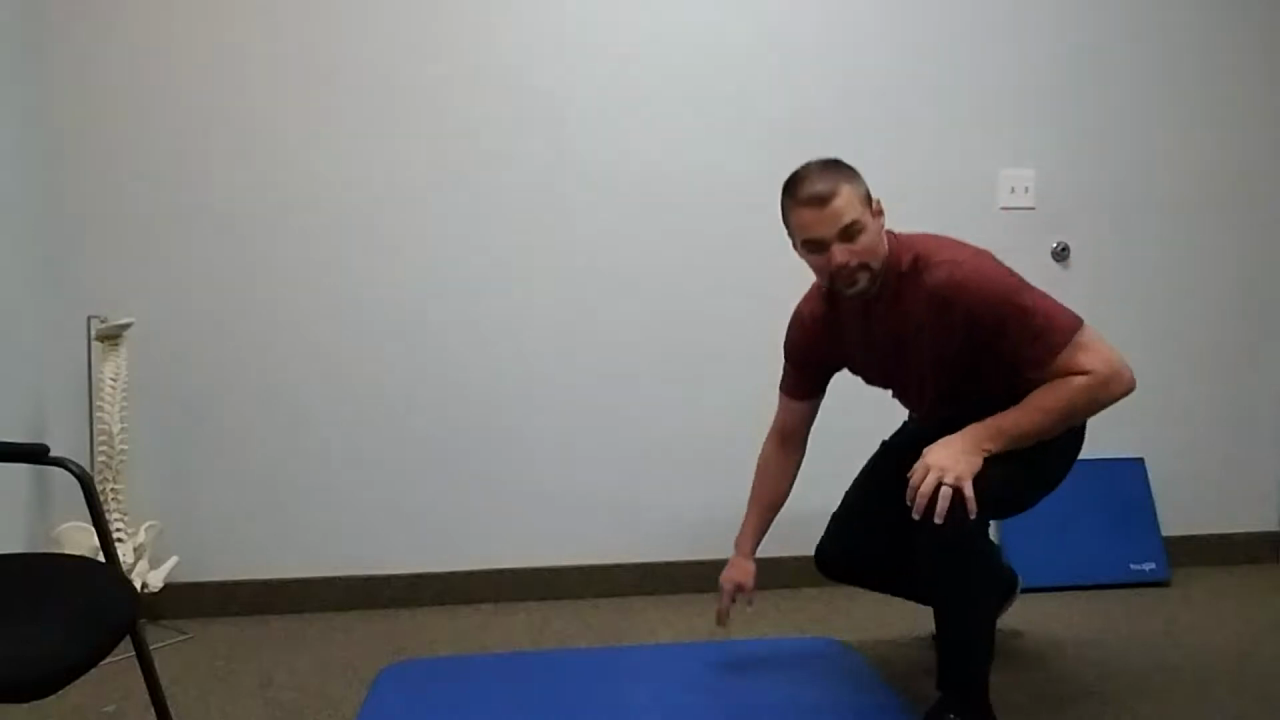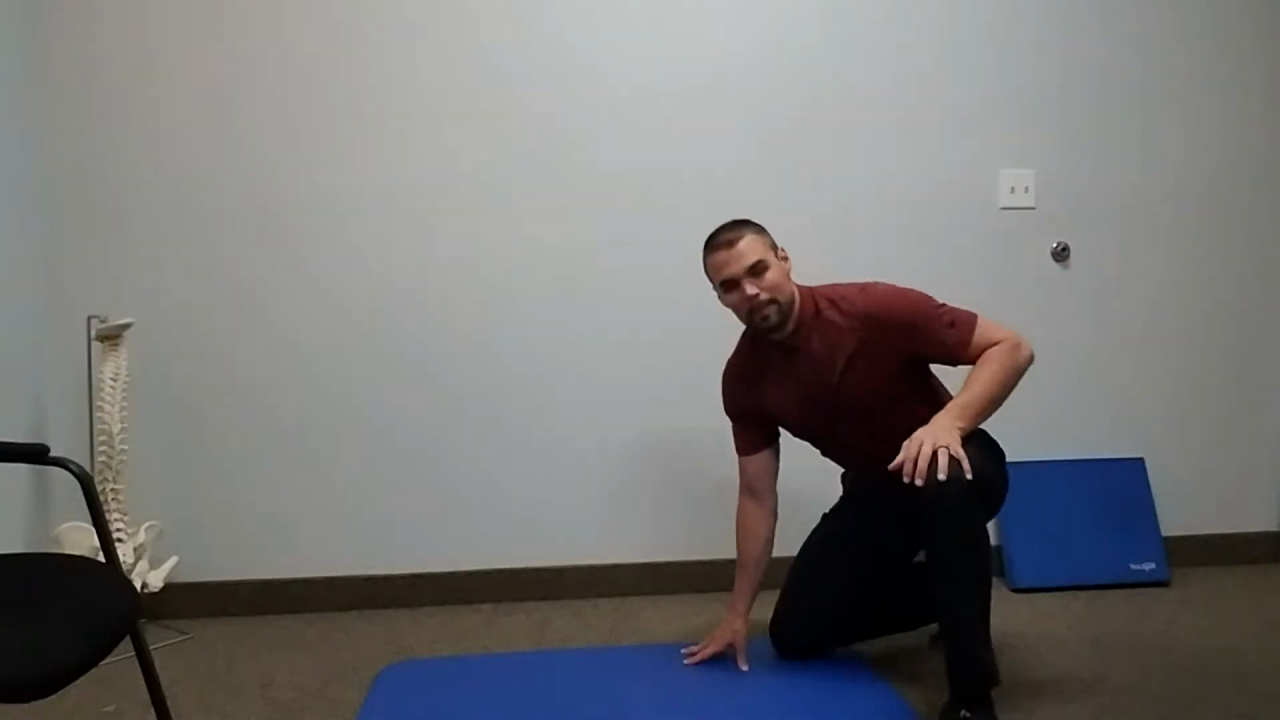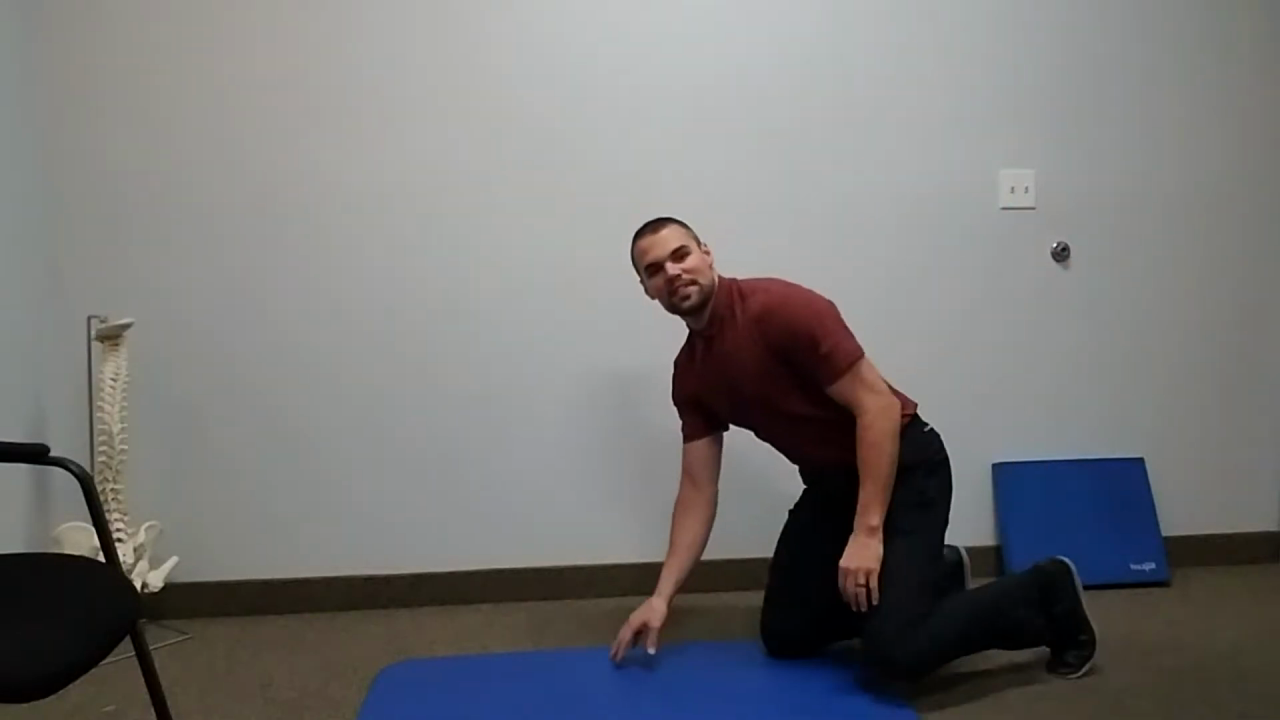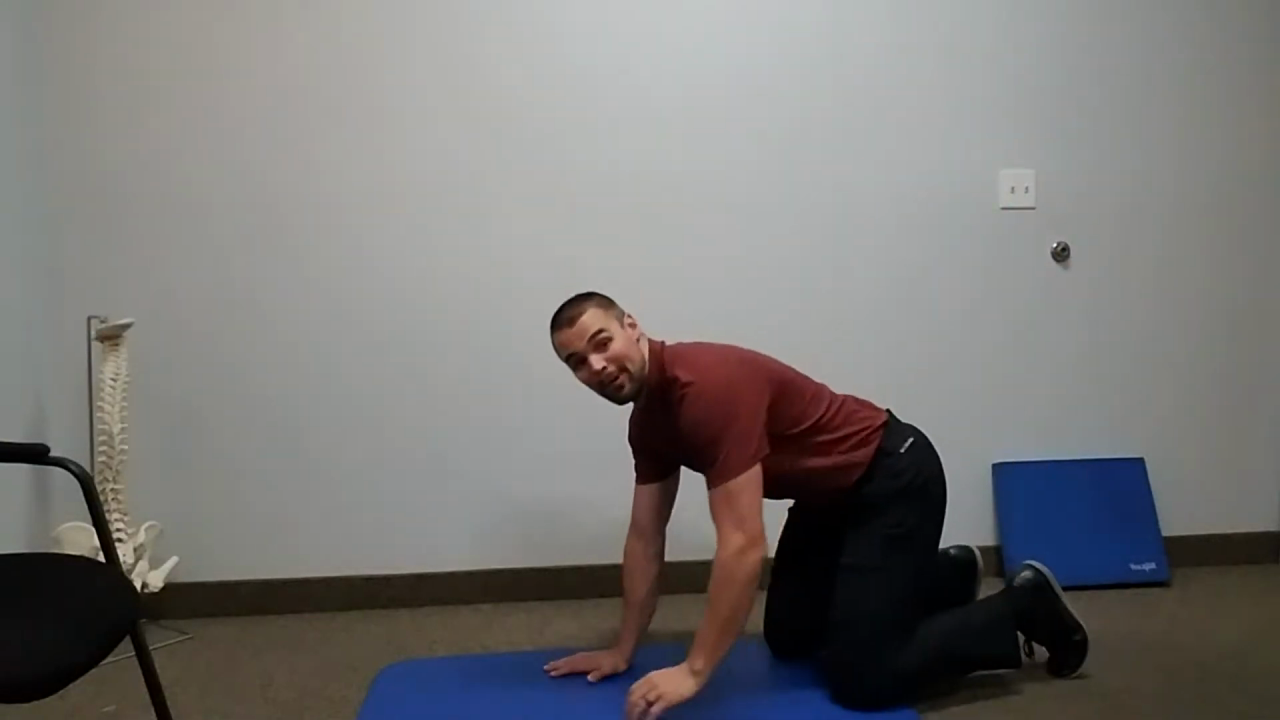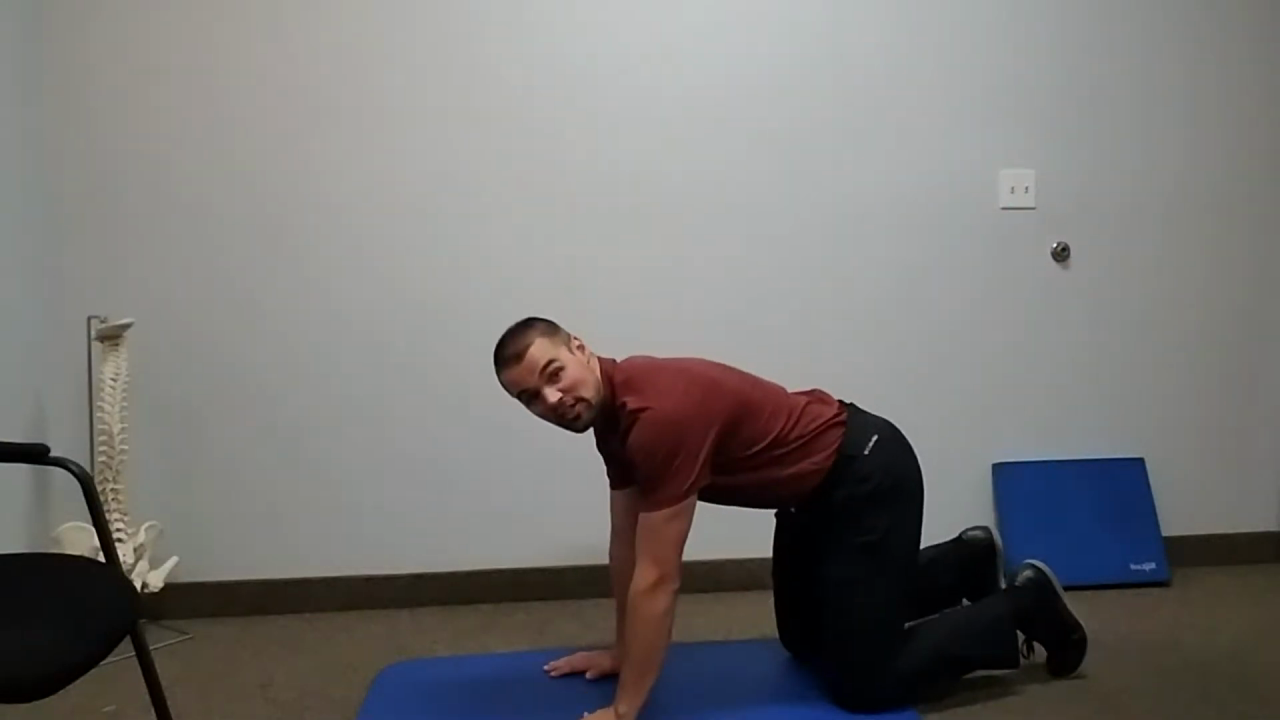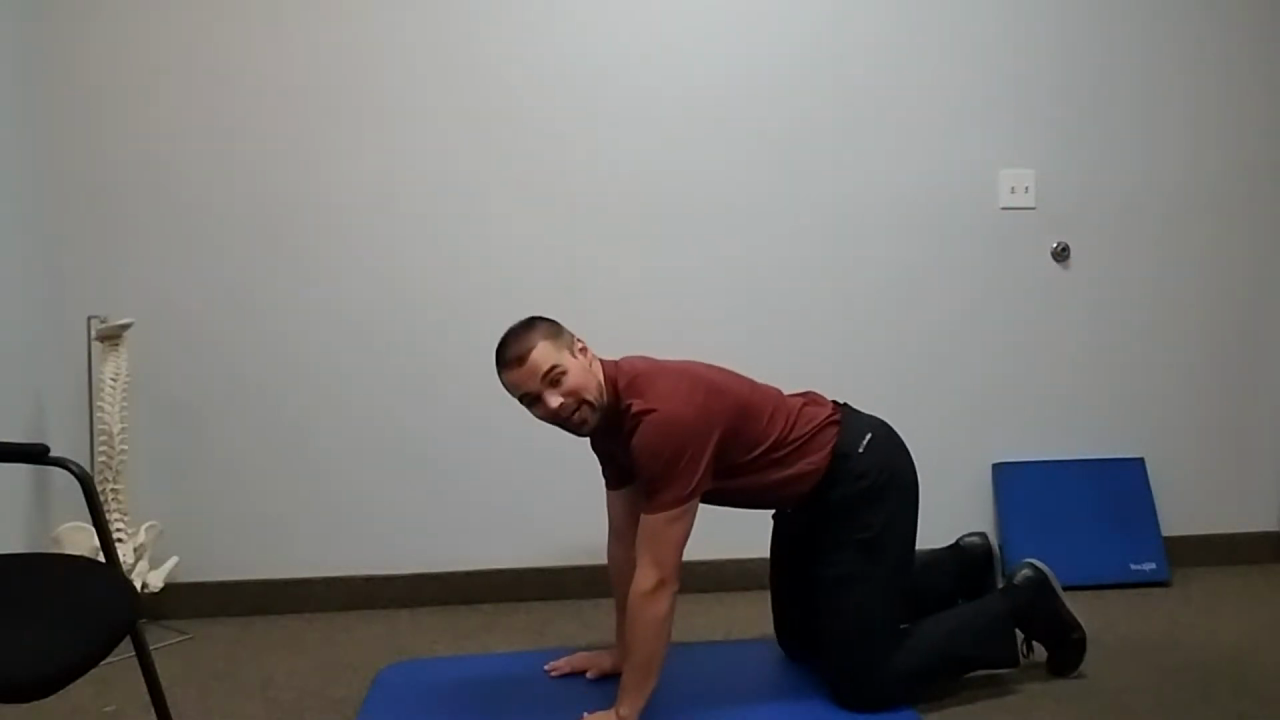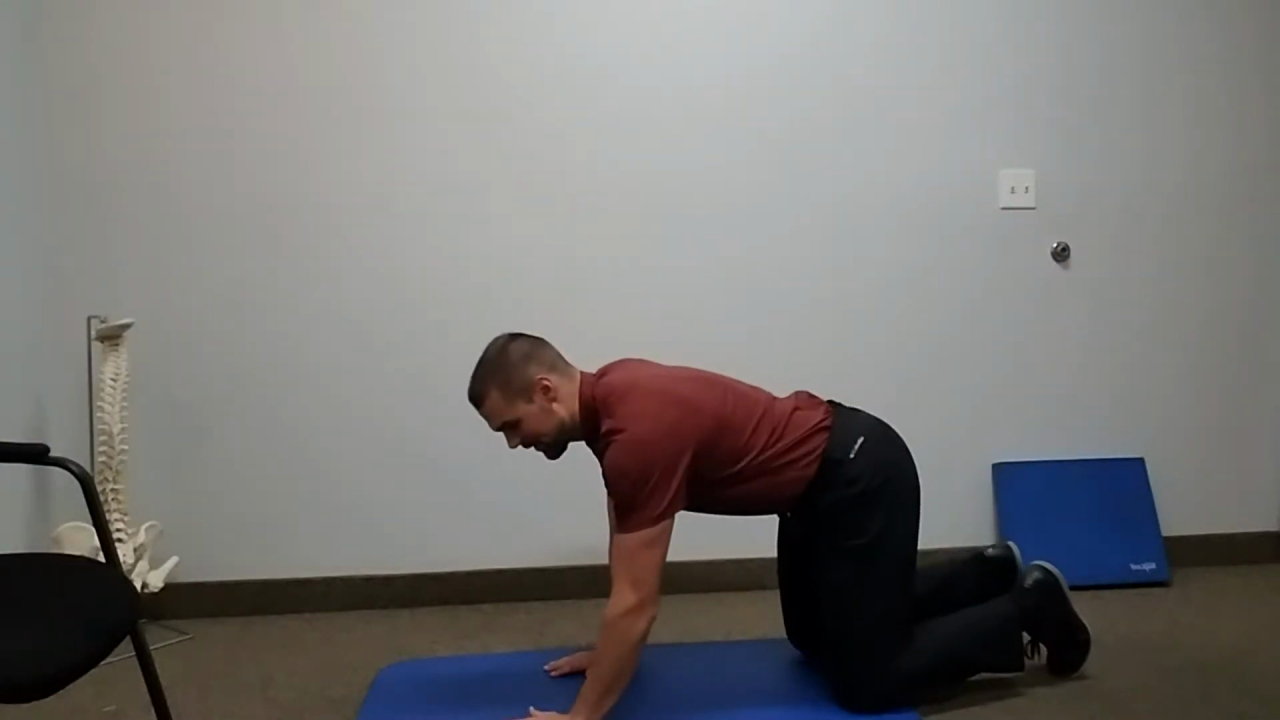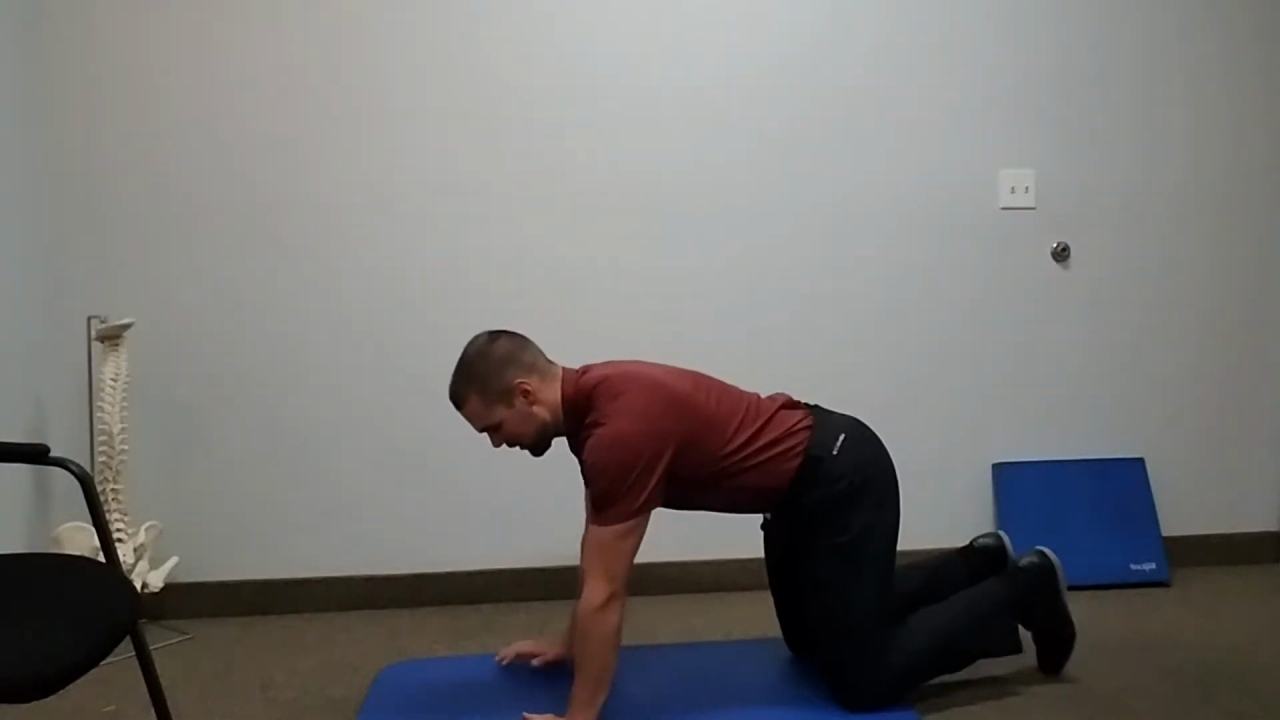
dt=0.5s
person 1, frame 1
left shoulder: (962, 281)
right shoulder: (814, 322)
left elbow: (1107, 374)
right elbow: (787, 438)
left wrist: (976, 440)
right wrist: (745, 551)
left hip: (1024, 430)
right hip: (937, 428)
left knee: (942, 506)
right knee: (844, 553)
right ankle: (983, 585)
person 1, frame 2
left shoulder: (872, 310)
right shoulder: (742, 377)
left elbow: (1010, 347)
right elbow: (757, 496)
left wrist: (949, 423)
right wrist: (737, 615)
left hip: (950, 467)
right hip: (870, 491)
left knee: (940, 483)
right knee: (795, 634)
right ankle: (940, 589)
person 1, frame 3
left shoulder: (778, 309)
right shoulder: (690, 374)
left elbow: (877, 406)
right elbow: (697, 489)
left wrist: (868, 533)
right wrist: (661, 596)
left hip: (904, 464)
right hip: (832, 481)
left knee: (896, 650)
right knee: (786, 635)
left ankle: (1043, 590)
right ankle: (932, 572)
person 1, frame 4
left shoulder: (710, 388)
right shoulder: (647, 421)
left elbow: (743, 546)
right elbow: (645, 537)
left wrist: (694, 671)
right wrist: (622, 649)
left hip: (893, 483)
right hip: (828, 496)
right knee: (789, 640)
left ankle: (1021, 607)
right ankle: (944, 578)
person 1, frame 5
left shoulder: (659, 416)
right shoulder: (611, 411)
left elbow: (656, 581)
right elbow: (626, 544)
right wrist: (621, 651)
left hip: (867, 475)
right hip: (814, 484)
right knee: (805, 639)
left ankle: (1023, 606)
right ankle: (966, 563)
person 1, frame 6
left shoulder: (663, 417)
right shoulder: (608, 410)
left elbow: (656, 582)
right elbow: (624, 543)
right wrist: (621, 650)
left hip: (863, 476)
right hip: (811, 486)
right knee: (801, 642)
left ankle: (1020, 604)
right ankle: (961, 568)
person 1, frame 7
left shoulder: (639, 434)
right shoulder: (609, 394)
left elbow: (634, 602)
right elbow: (627, 542)
right wrist: (613, 652)
left hip: (862, 478)
right hip: (822, 477)
right knee: (813, 640)
left ankle: (1028, 607)
right ankle: (987, 575)
person 1, frame 8
left shoulder: (621, 428)
right shoulder: (590, 395)
left elbow: (604, 592)
right elbow: (600, 540)
right wrist: (569, 641)
left hip: (840, 478)
right hip: (803, 479)
right knee: (812, 639)
left ankle: (1019, 591)
right ankle: (976, 567)
